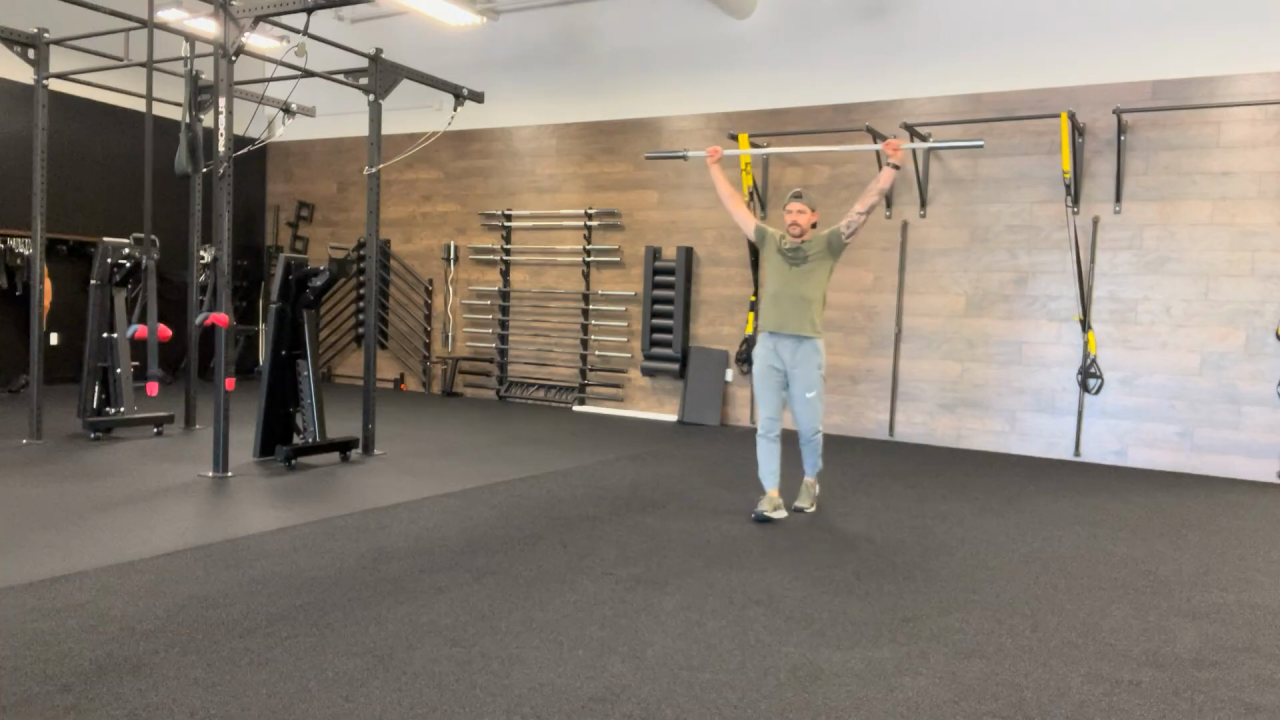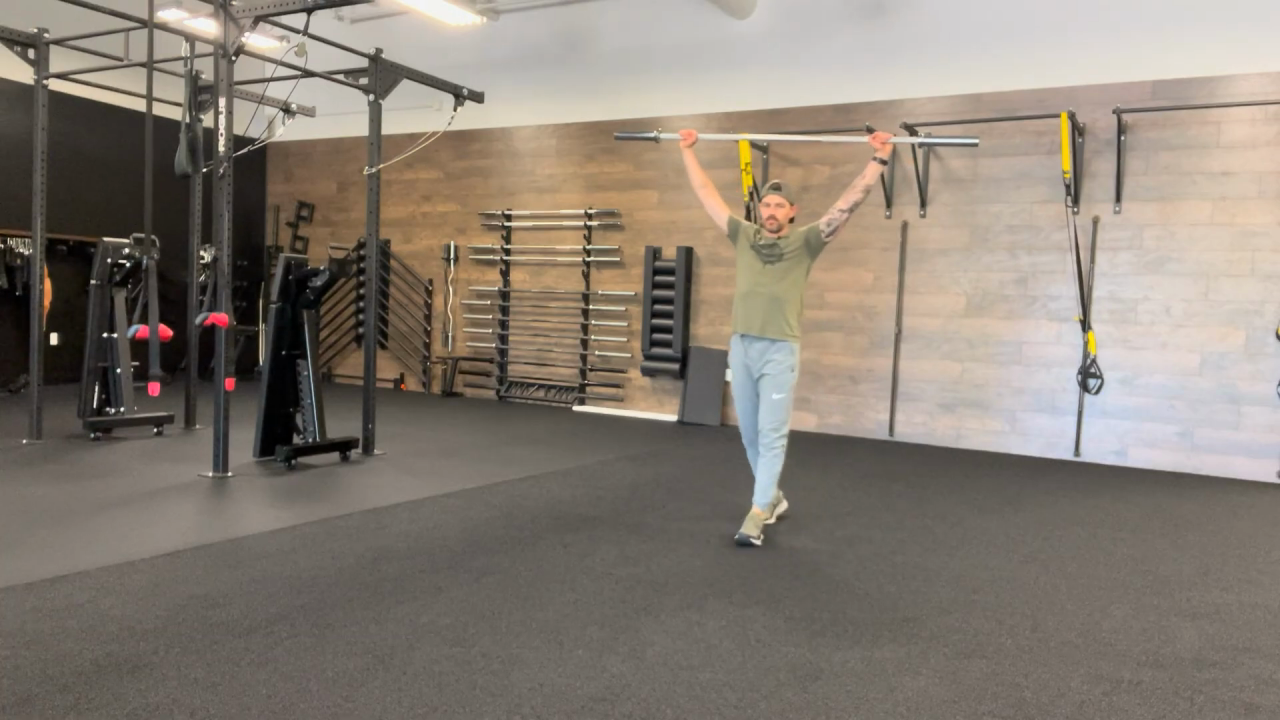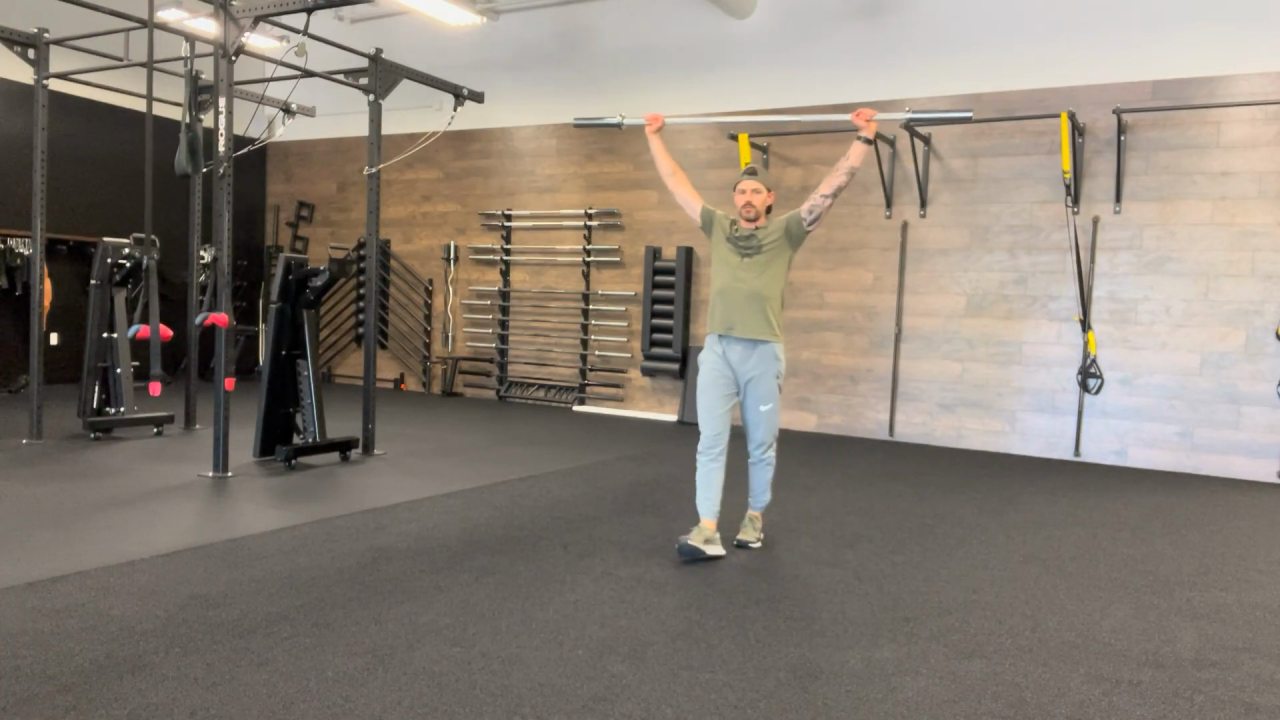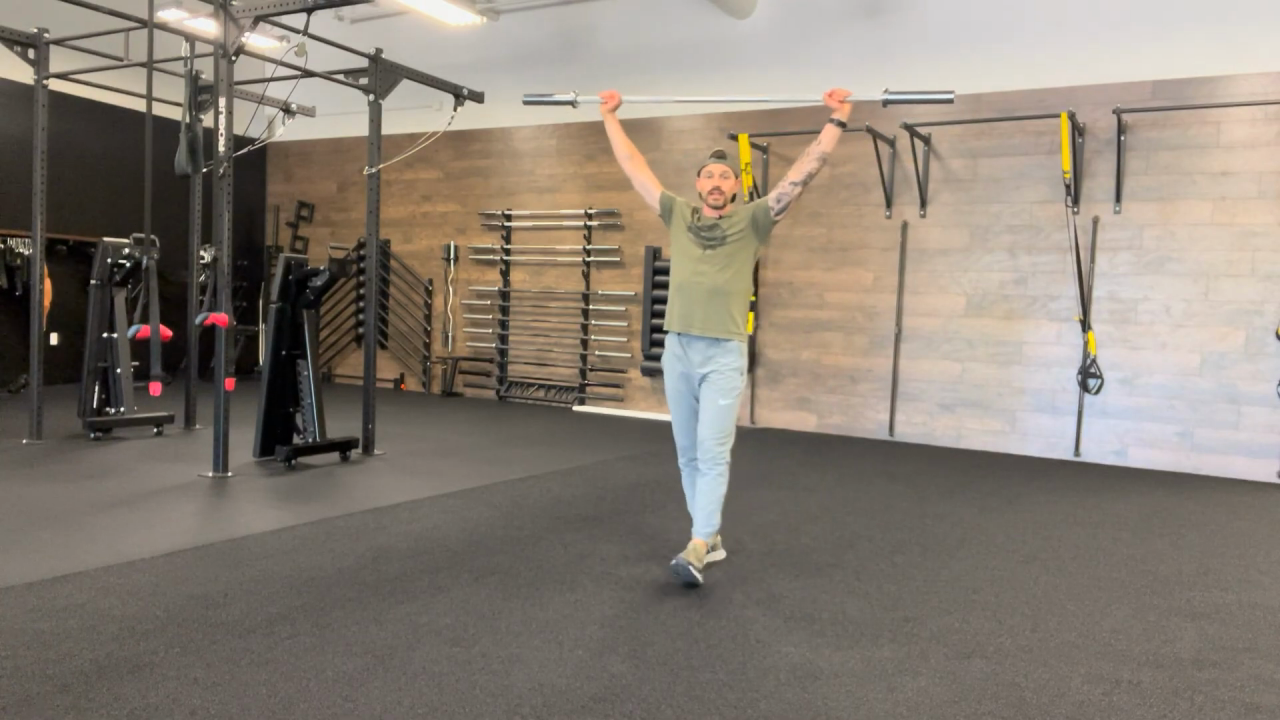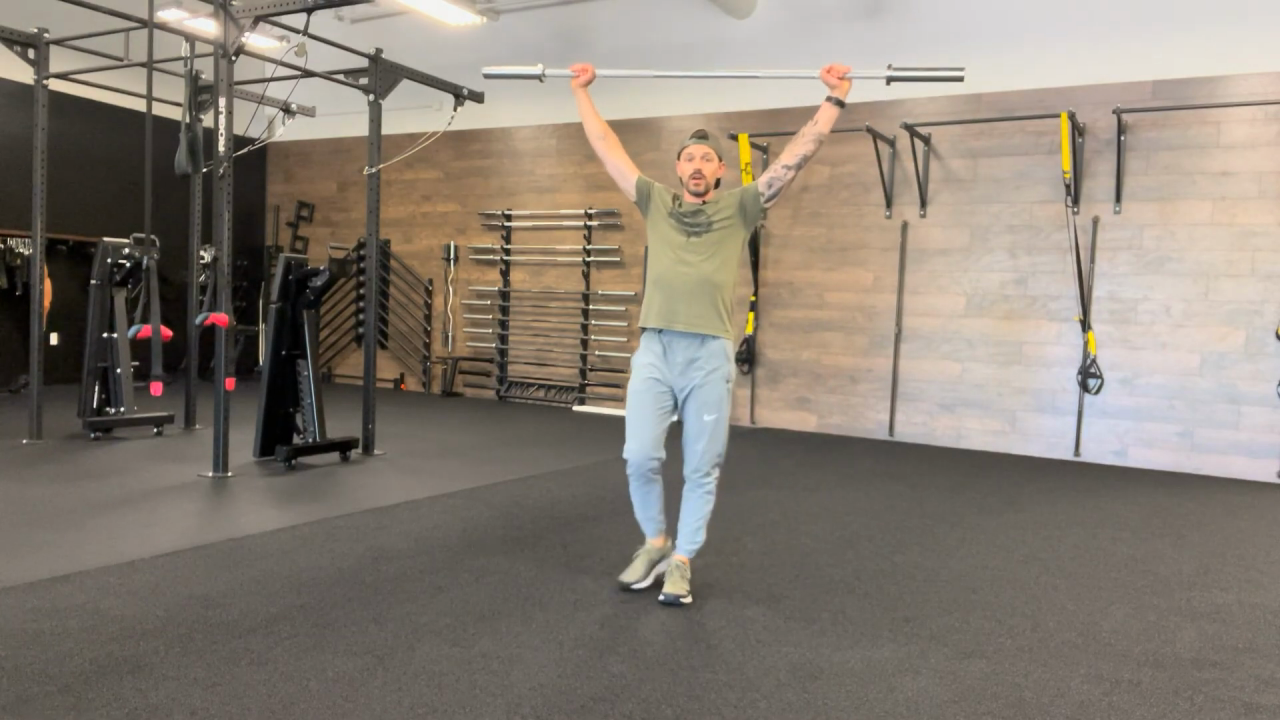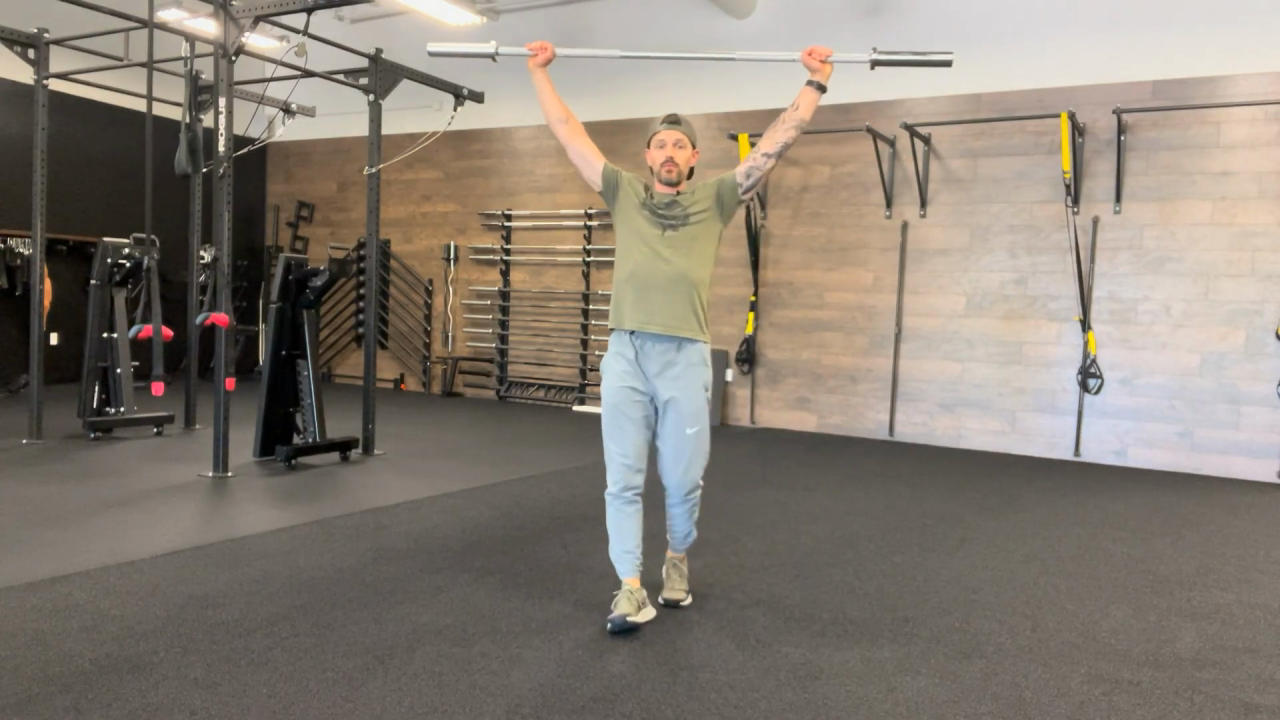
dt=0.7s
person 1, frame 1
left shoulder: (828, 244)
right shoulder: (769, 240)
left elbow: (866, 205)
right elbow: (734, 204)
left wrist: (892, 164)
right wrist: (715, 166)
left hip: (806, 346)
right hip: (768, 345)
left knee: (808, 427)
right knee: (767, 425)
left ankle: (811, 480)
right ankle: (772, 496)
person 1, frame 2
left shoulder: (806, 241)
right shoulder: (743, 235)
left elbow: (849, 202)
right elbow: (706, 193)
left wrist: (880, 158)
right wrist: (688, 150)
left hip: (780, 350)
right hip: (741, 346)
left knee: (771, 435)
right knee: (751, 433)
left ankle: (757, 514)
right ankle: (773, 494)
person 1, frame 3
left shoulder: (786, 231)
right shoulder: (717, 226)
left elbow: (832, 186)
right elbow: (676, 182)
left wrist: (864, 137)
right wrist: (654, 136)
left hip: (762, 351)
right hip: (717, 349)
left knee: (761, 445)
right knee: (711, 441)
left ankle: (754, 517)
right ankle: (706, 531)
person 1, frame 4
left shoulder: (753, 220)
right shoulder: (677, 214)
left elbow: (802, 173)
right elbow: (634, 167)
left wrist: (837, 120)
right wrist: (610, 116)
left hip: (725, 351)
right hip: (678, 348)
left knee: (712, 450)
right knee: (688, 453)
left ankle: (696, 549)
right ankle: (709, 537)
person 1, frame 5
left shoulder: (739, 206)
right shoulder: (655, 200)
left elbow: (798, 154)
right elbow: (606, 147)
left wrist: (835, 98)
right wrist: (581, 92)
left hip: (709, 353)
right hip: (653, 348)
left knee: (701, 469)
right knee: (639, 456)
left ankle: (681, 561)
right ankle: (655, 540)
person 1, frame 6
left shoulder: (715, 198)
right shoulder: (623, 192)
left elbow: (776, 142)
right elbow: (568, 132)
left wrist: (816, 81)
right wrist: (540, 71)
left hip: (686, 356)
right hip: (625, 353)
left knee: (683, 479)
right knee: (624, 480)
left ankle: (678, 557)
right ankle: (630, 588)
